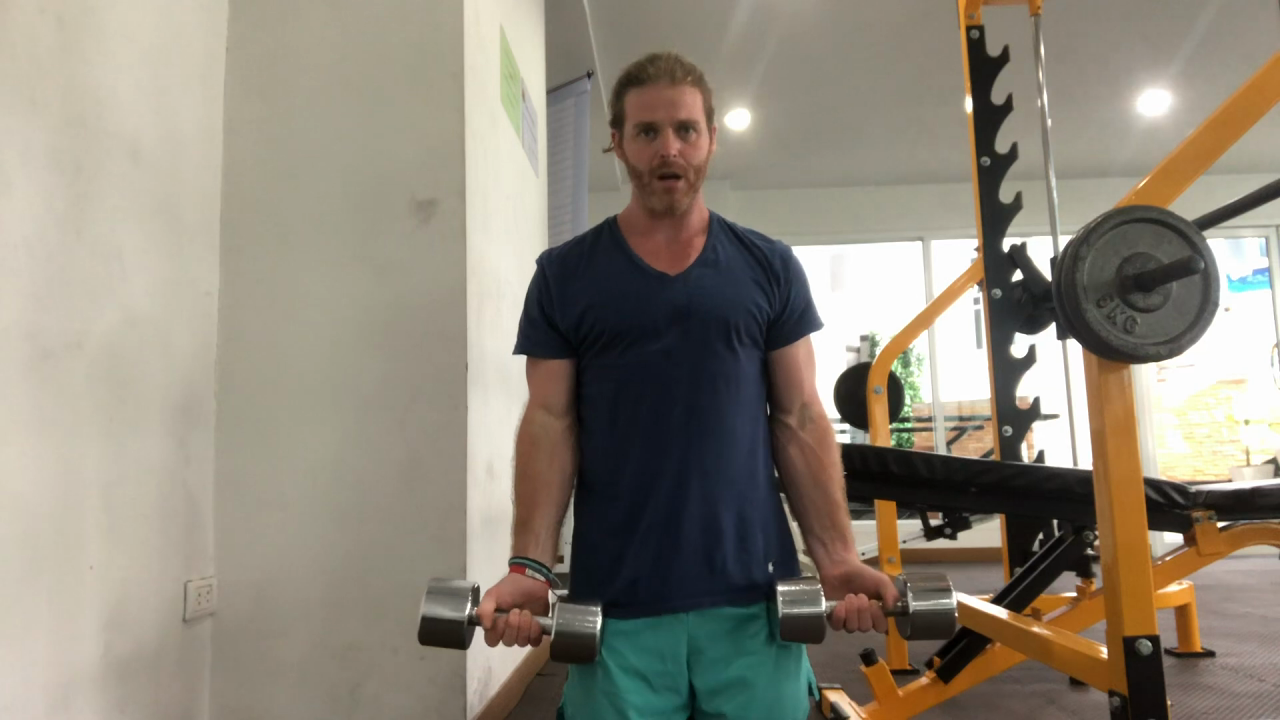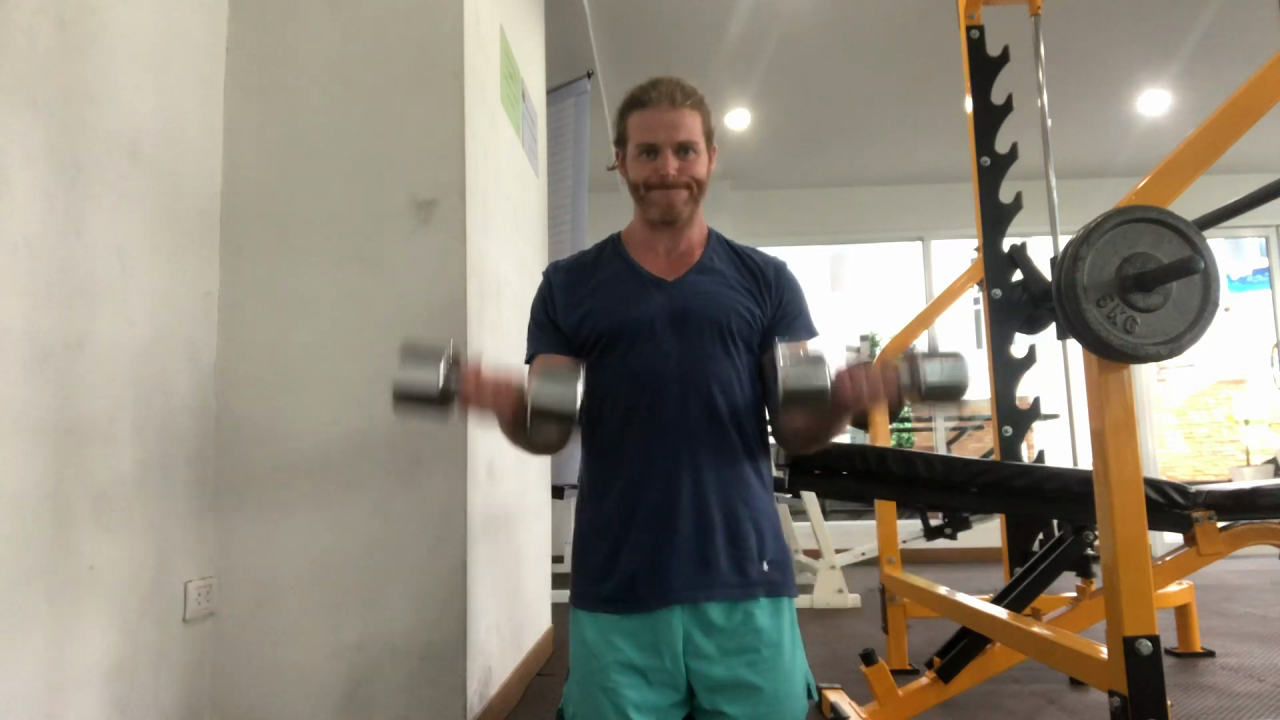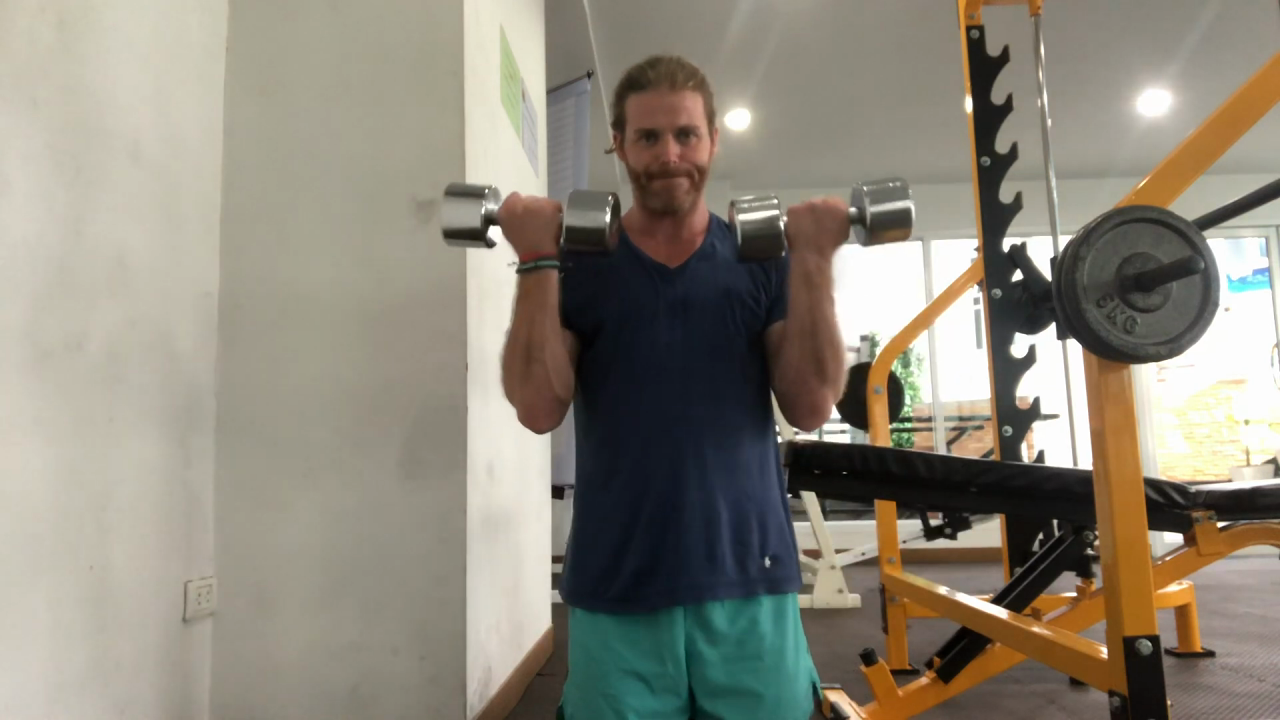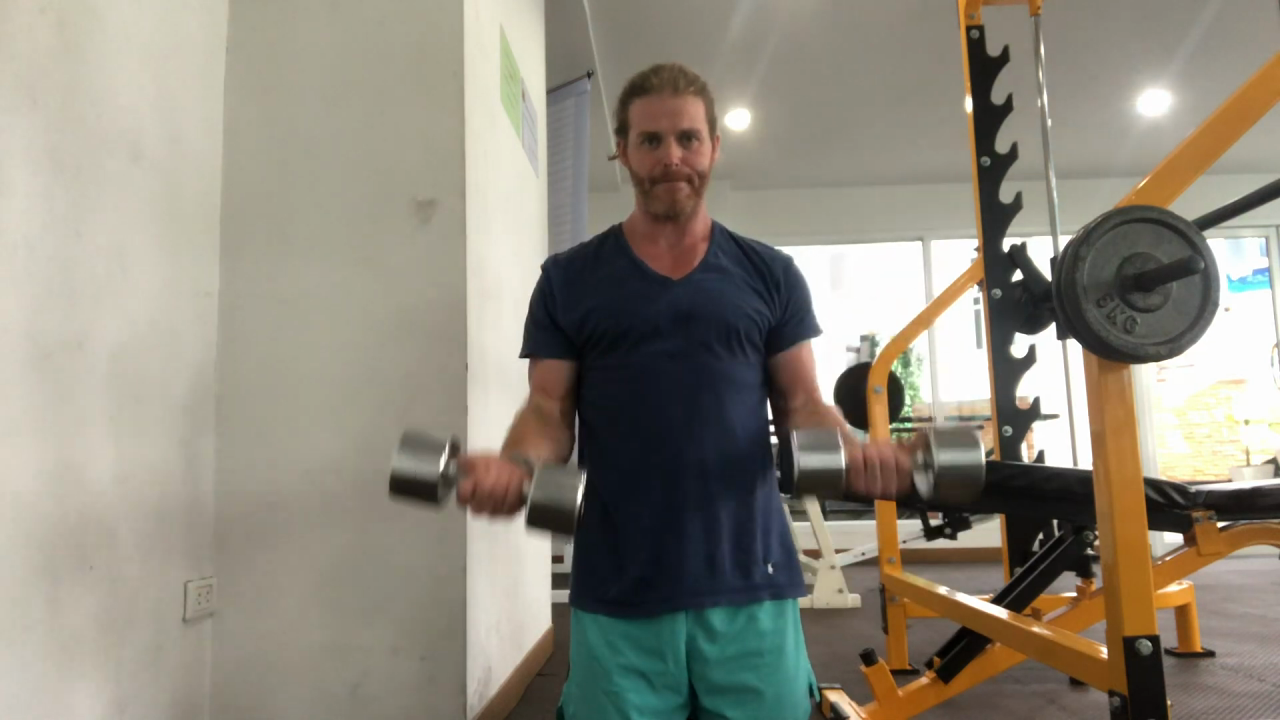
dt=0.7s
person 1, frame 1
left shoulder: (768, 267)
right shoulder: (564, 274)
left elbow: (799, 420)
right elbow: (551, 422)
left wrist: (837, 558)
right wrist: (529, 564)
left hip: (751, 590)
right hip: (617, 598)
person 1, frame 2
left shoulder: (763, 279)
right shoulder: (572, 282)
left elbow: (796, 427)
right elbow: (551, 426)
left wrist: (838, 400)
right wrist: (512, 405)
left hip: (744, 579)
right hip: (616, 588)
person 1, frame 3
left shoulder: (766, 261)
right shoulder: (575, 265)
left elbow: (810, 406)
right elbow: (538, 407)
left wrist: (813, 262)
right wrist: (536, 263)
left hip: (746, 574)
right hip: (618, 582)
person 1, frame 4
left shoulder: (769, 273)
right shoulder: (569, 277)
left elbow: (801, 407)
right elbow: (550, 411)
left wrist: (852, 460)
right wrist: (516, 468)
left hip: (749, 584)
right hip: (616, 592)
